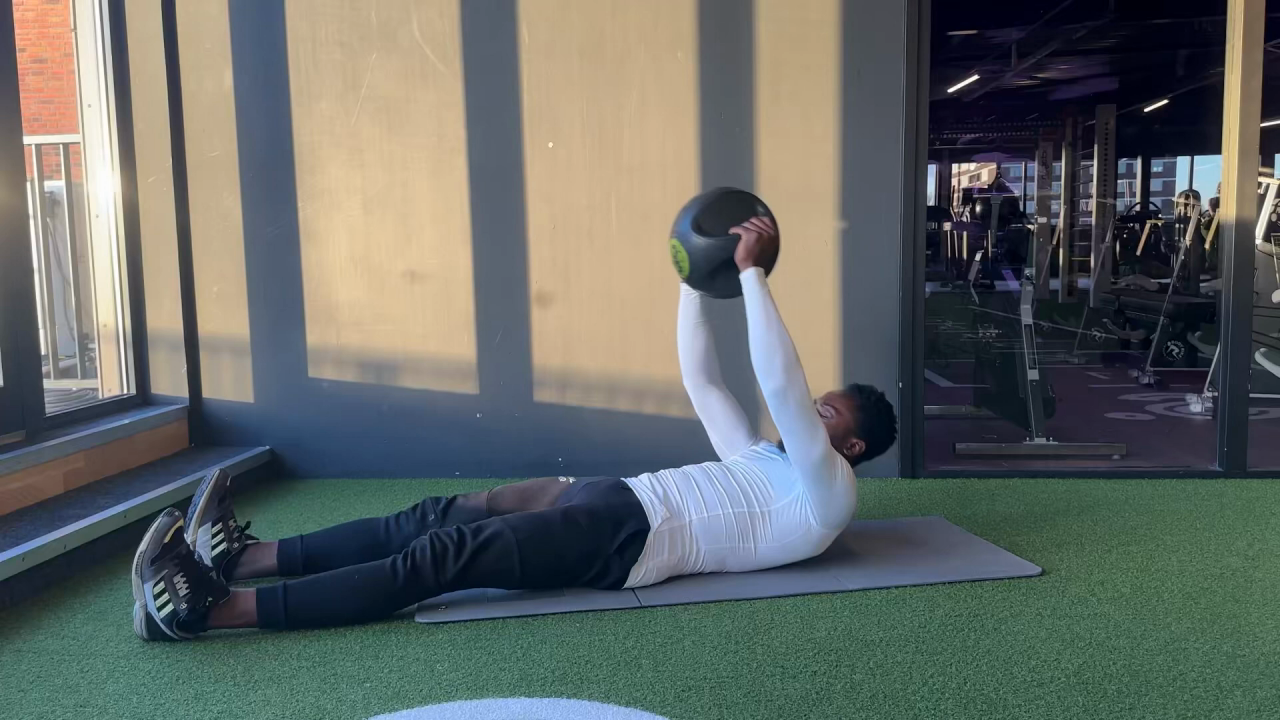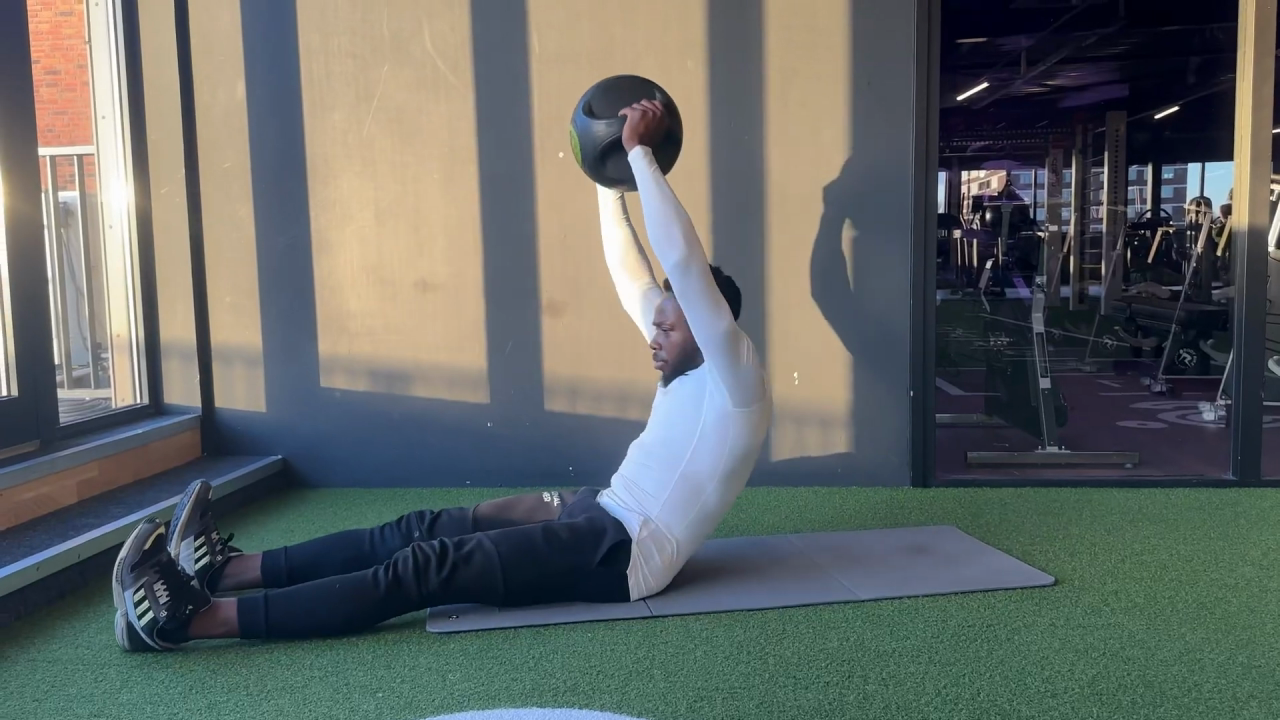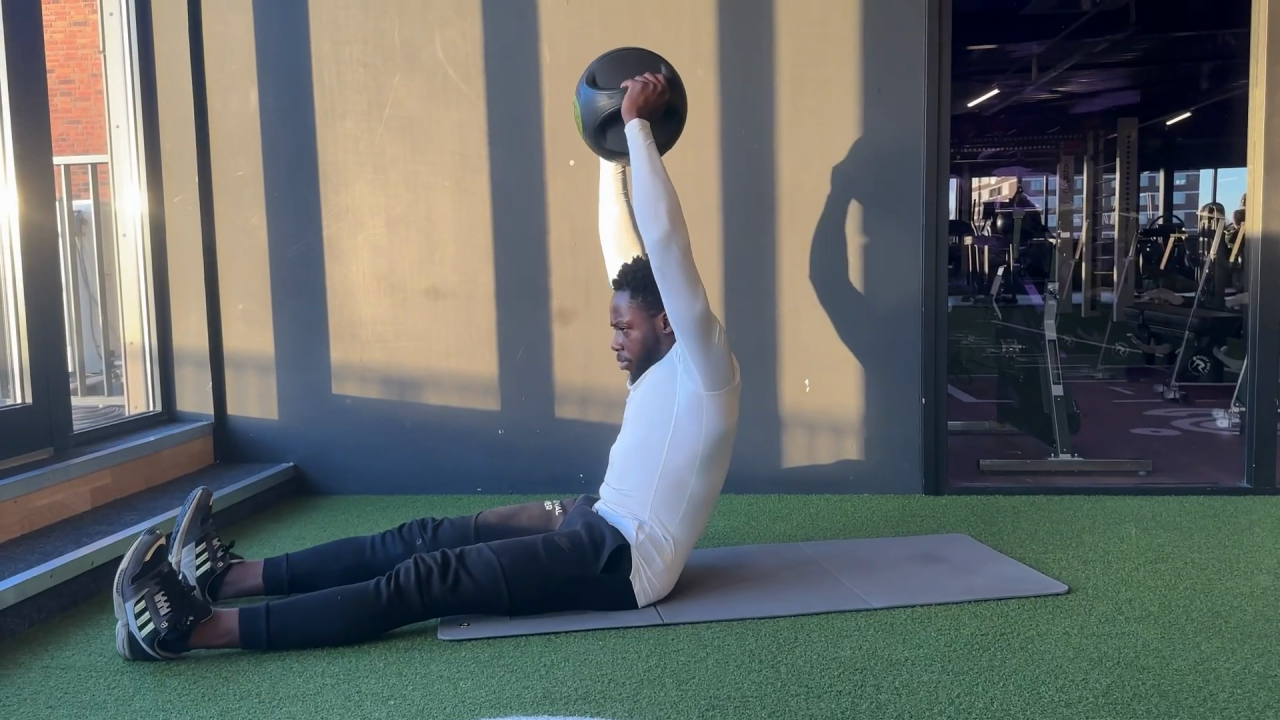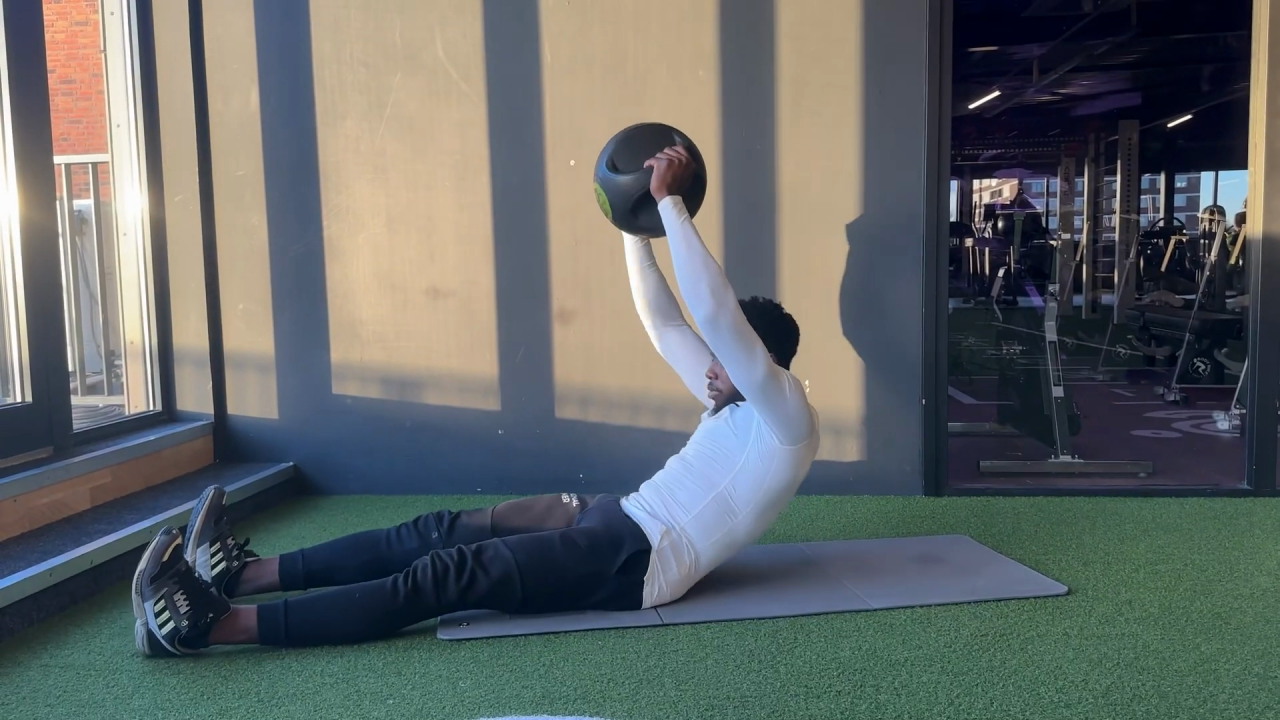
dt=0.7s
person 1, frame 1
left shoulder: (830, 494)
right shoulder: (772, 459)
left elbow: (783, 389)
right elbow: (704, 384)
left wrist: (752, 273)
right wrist: (697, 282)
left hip: (630, 537)
right hip: (619, 499)
left knee: (443, 556)
right knee: (435, 518)
left ankle: (214, 609)
right ankle: (243, 555)
person 1, frame 2
left shoulder: (738, 381)
right shoulder: (688, 368)
left elbow: (684, 263)
right elbow: (633, 277)
left wrist: (640, 152)
right wrist: (609, 182)
left hip: (618, 554)
right hip: (596, 512)
left knee: (429, 567)
right knee: (423, 530)
left ankle: (195, 617)
right ankle: (228, 567)
person 1, frame 3
left shoulder: (705, 364)
right shoulder: (667, 364)
left elbow: (666, 242)
right elbow: (627, 255)
left wrist: (638, 126)
right wrist: (612, 155)
left hip: (623, 561)
right hip: (598, 522)
left knee: (429, 579)
right knee: (424, 538)
right ankle: (230, 575)
person 1, frame 4
left shoulder: (786, 417)
right shoulder: (735, 399)
left elbow: (717, 315)
right elbow: (664, 324)
left wrist: (671, 202)
right wrist: (635, 223)
left hip: (639, 560)
right hip: (617, 517)
left knee: (448, 574)
right knee: (440, 533)
left ankle: (214, 624)
right ankle: (246, 571)
